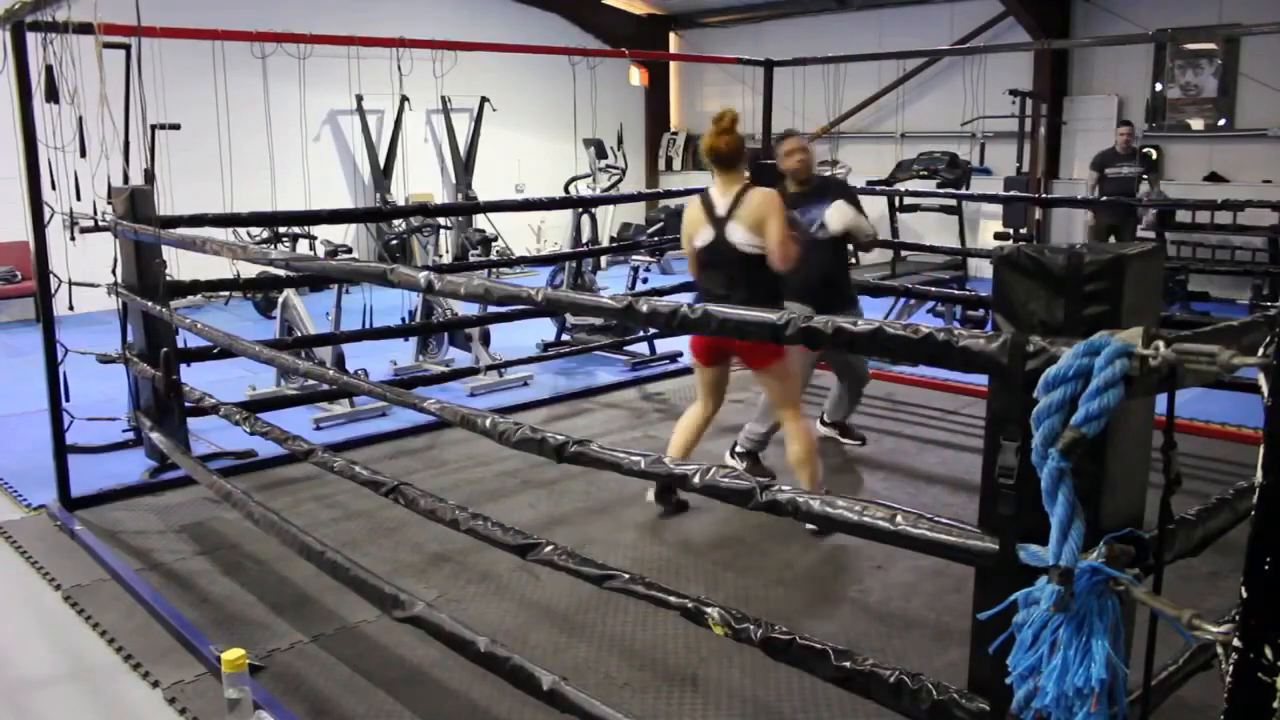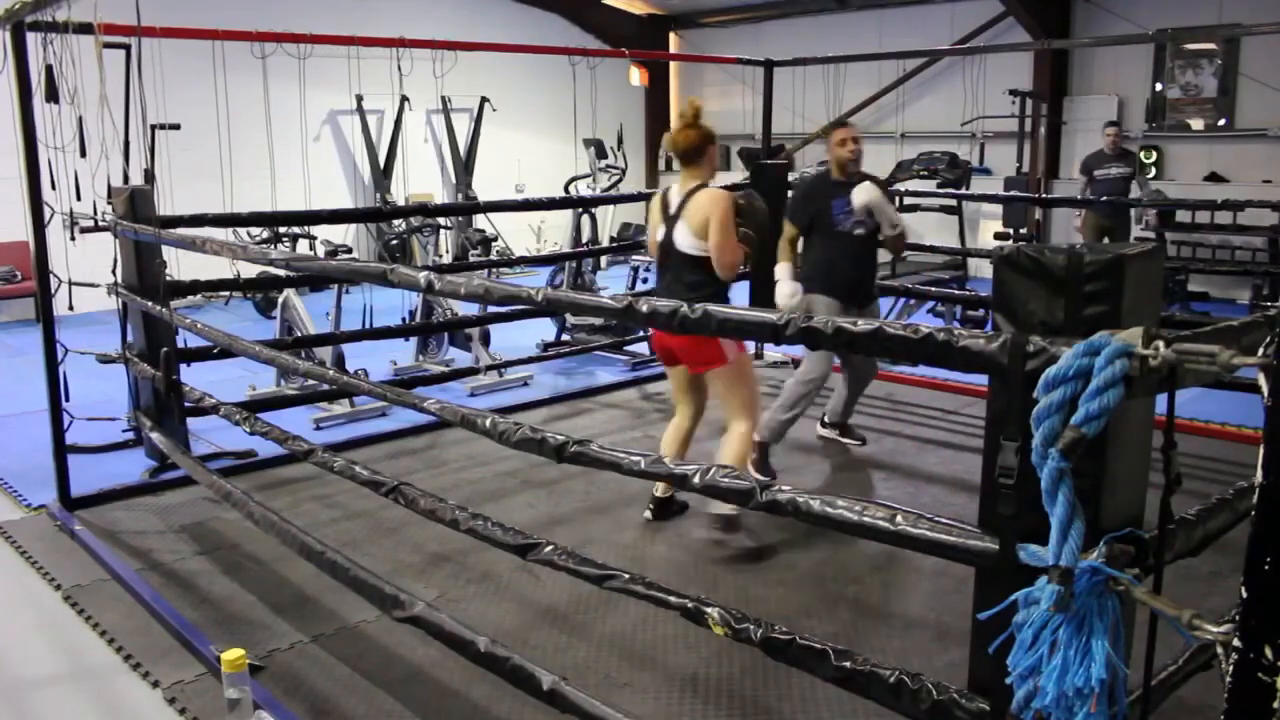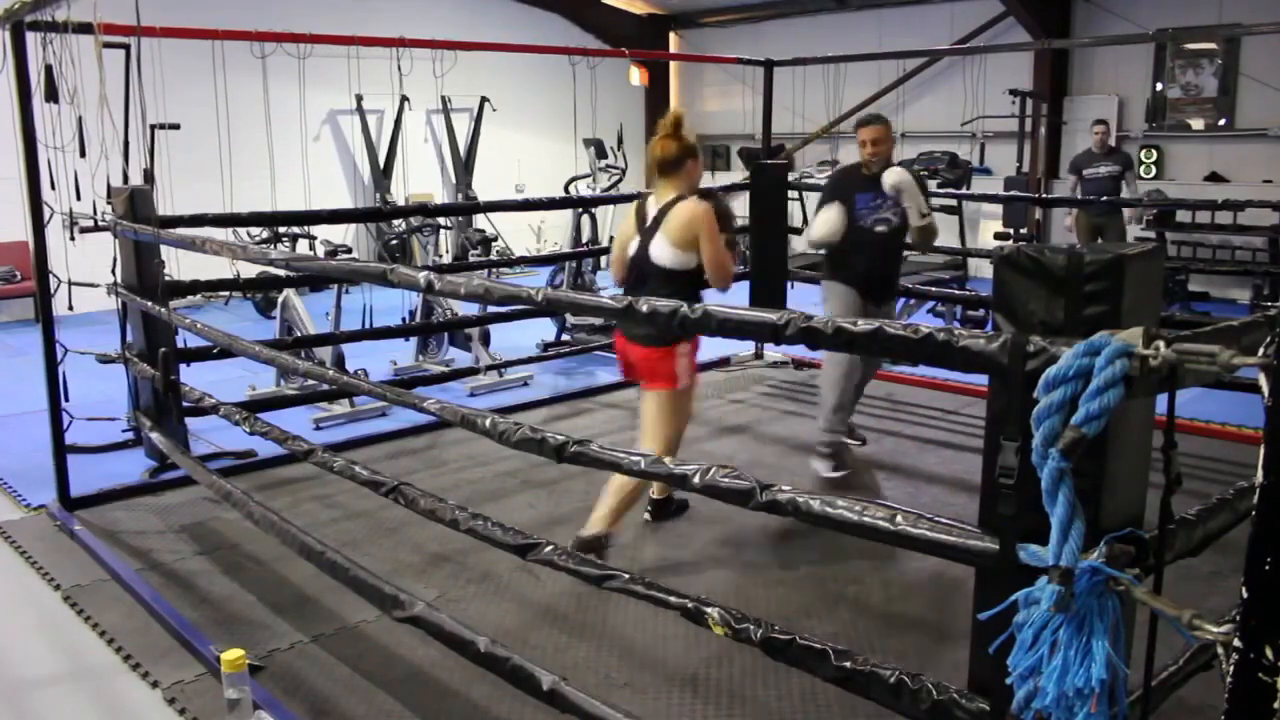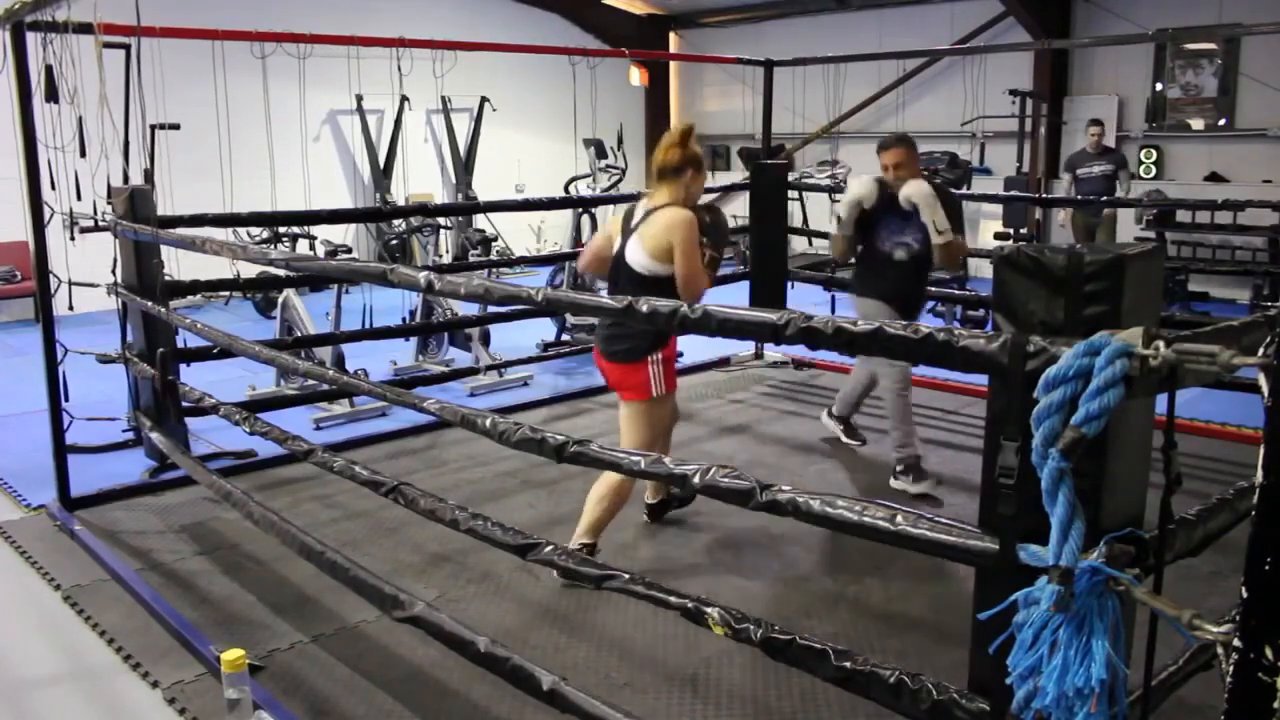
dt=0.2s
person 1, frame 1
left shoulder: (695, 206)
right shoulder: (765, 199)
right elbow: (782, 262)
right wrist: (781, 233)
left knee: (705, 405)
right knee: (791, 414)
left ankle: (665, 486)
person 1, frame 2
left shoulder: (659, 200)
right shoulder: (717, 200)
right elbow: (728, 268)
right wrist: (742, 235)
left hip: (664, 322)
left knee: (686, 413)
right knee: (744, 419)
left ankle: (661, 499)
right ankle: (725, 515)
person 1, frame 3
left shoulder: (635, 211)
right shoulder: (697, 210)
left elbow: (619, 274)
right elbow: (721, 278)
right wrist: (721, 239)
left hip: (630, 335)
right hip: (666, 343)
left knee: (674, 420)
right knee: (655, 450)
left ankle: (660, 501)
right ankle: (593, 535)
person 1, frame 4
left shoulder: (630, 214)
right shoulder: (681, 220)
left elbow: (587, 264)
right elbow: (691, 293)
right wrist: (708, 253)
left hip: (615, 341)
right hip: (641, 352)
left knee: (666, 418)
left ankle: (657, 499)
right ankle: (579, 550)
person 2, frame 1
left shoulder: (838, 189)
left elbow: (867, 238)
left wrist: (856, 227)
left hip: (843, 299)
right hip: (800, 301)
left knee: (856, 373)
right knee: (796, 374)
left ankle: (834, 419)
right ankle: (744, 448)
person 2, frame 2
left shoulder: (873, 187)
right shoulder: (813, 189)
left elbow: (897, 247)
right elbow: (787, 239)
left wrist: (885, 214)
right wrist: (784, 279)
left hip: (863, 297)
right hip: (823, 295)
left knee: (863, 370)
right knee: (817, 370)
left ankle: (834, 421)
right ankle: (761, 440)
person 2, frame 3
left shoulder: (910, 183)
right shoulder: (842, 180)
left elbow: (926, 241)
right elbow: (818, 235)
left wrist: (912, 201)
right wrist: (818, 233)
left hip: (883, 291)
right hip: (842, 283)
left knee: (866, 362)
right knee: (844, 358)
left ankle: (836, 419)
right ankle: (828, 446)
person 2, frame 4
left shoulder: (942, 199)
right shoulder: (870, 195)
left elbow: (956, 261)
right elbow: (840, 256)
left wrist: (936, 218)
right wrist: (846, 217)
left hip: (910, 303)
right hip: (874, 299)
left knee: (874, 365)
right knee: (896, 375)
left ankle: (837, 413)
right ankle: (905, 464)
